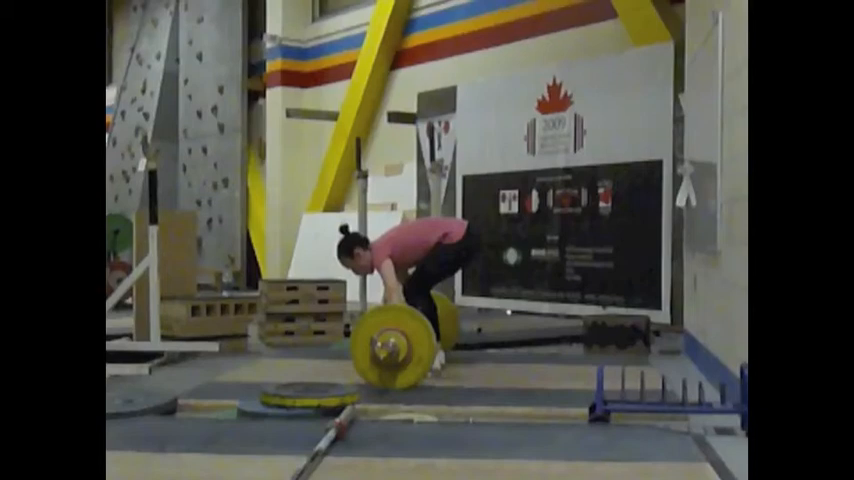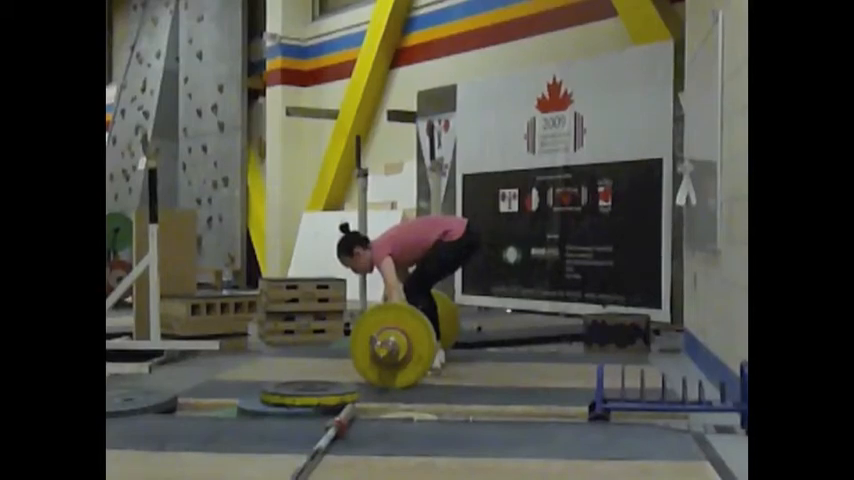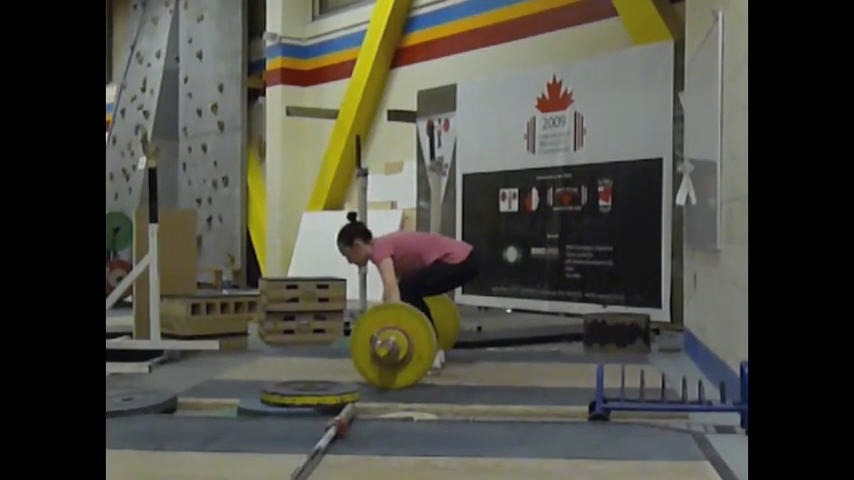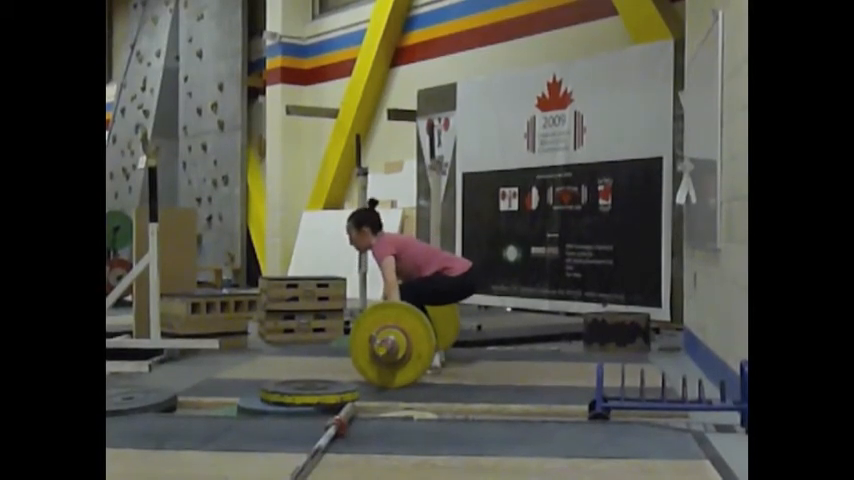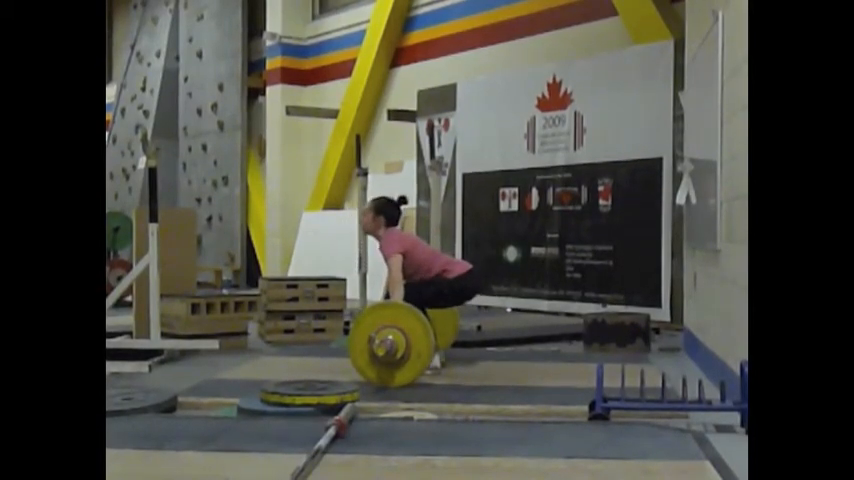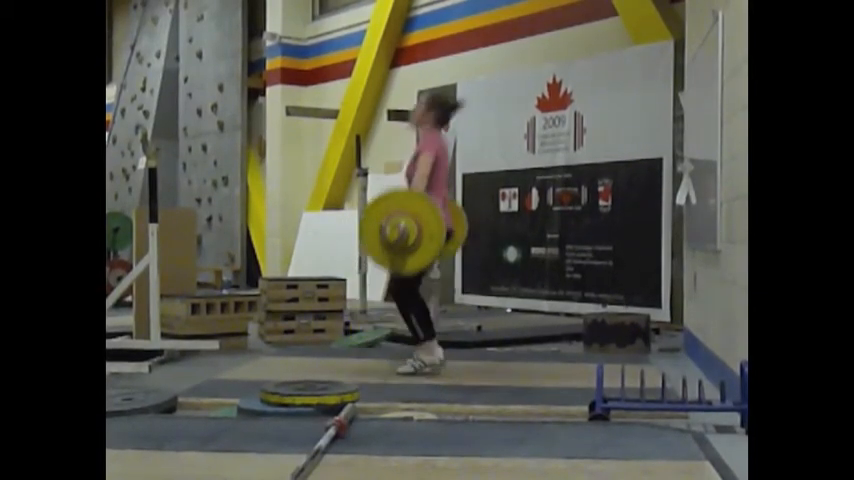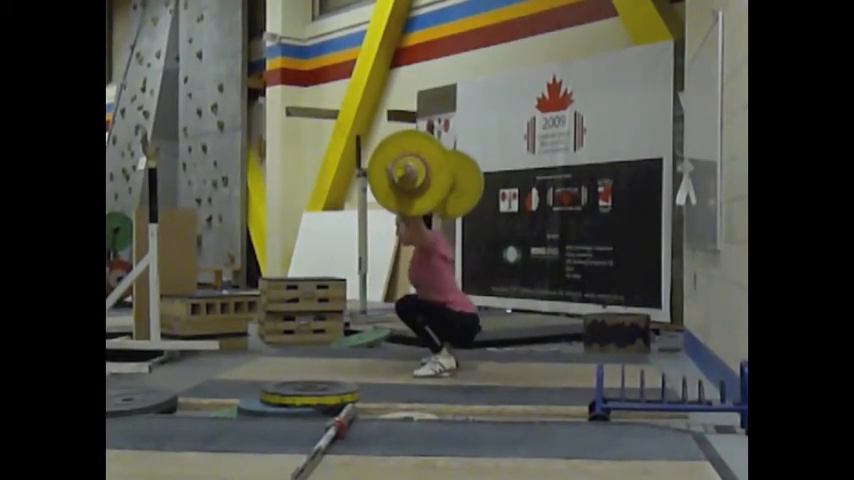
dt=0.7s
person 1, frame 1
left shoulder: (378, 252)
right shoulder: (388, 250)
left elbow: (393, 292)
right elbow: (402, 284)
left hip: (456, 240)
right hip: (462, 236)
left knee: (414, 290)
right knee: (417, 289)
person 1, frame 2
left shoulder: (378, 251)
right shoulder: (388, 249)
left elbow: (393, 290)
right elbow: (402, 284)
left hip: (456, 237)
right hip: (463, 234)
left knee: (415, 289)
right knee: (419, 288)
person 1, frame 3
left shoulder: (379, 249)
right shoulder: (387, 246)
left elbow: (392, 291)
right elbow: (398, 286)
left hip: (459, 261)
right hip: (462, 259)
left knee: (406, 292)
right knee: (410, 292)
person 1, frame 4
left shoulder: (381, 246)
right shoulder: (390, 241)
left elbow: (392, 286)
left hip: (458, 278)
right hip: (462, 274)
right knee: (409, 296)
person 1, frame 5
left shoulder: (389, 241)
right shoulder: (398, 237)
left elbow: (396, 281)
right elbow: (407, 278)
left hip: (460, 281)
right hip: (463, 278)
left knee: (401, 298)
person 1, frame 6
left shoulder: (429, 140)
right shoulder: (433, 140)
left elbow: (420, 178)
left knee: (402, 289)
right knee: (404, 288)
left ankle: (427, 354)
right ankle: (430, 348)
person 1, frame 7
left shoulder: (429, 245)
right shoulder: (435, 239)
left elbow: (415, 218)
left hip: (461, 321)
right hip: (462, 317)
left knee: (406, 305)
left ankle: (443, 359)
right ankle: (444, 352)
